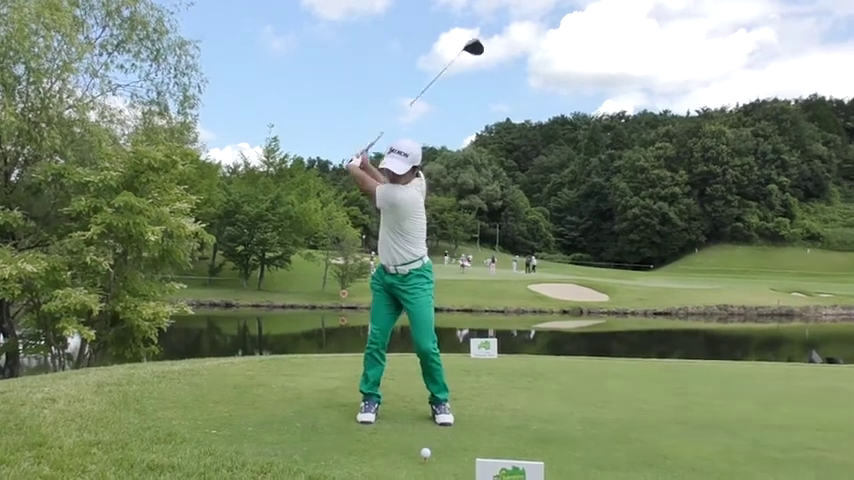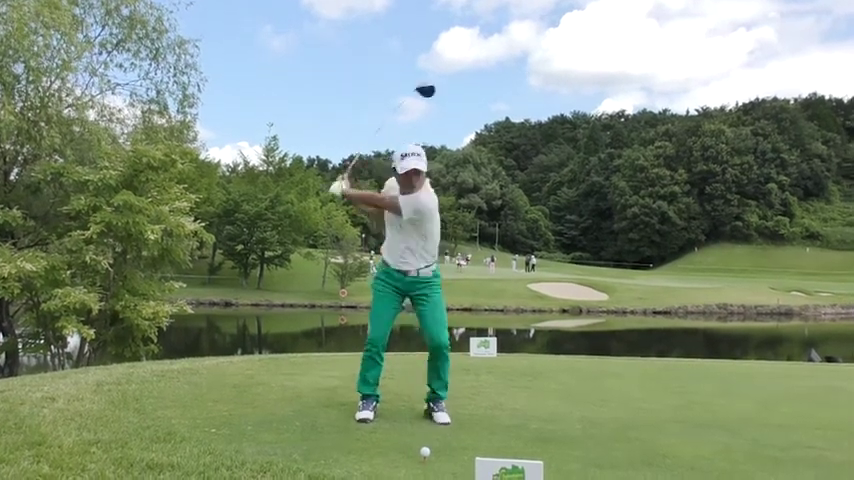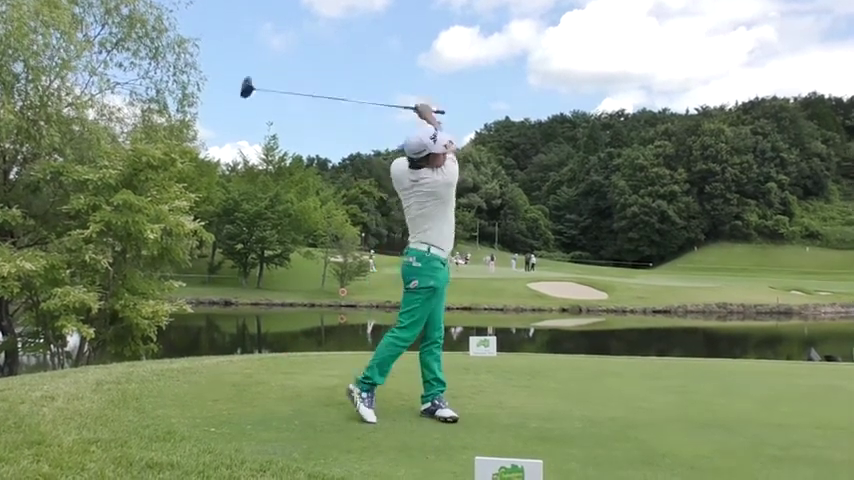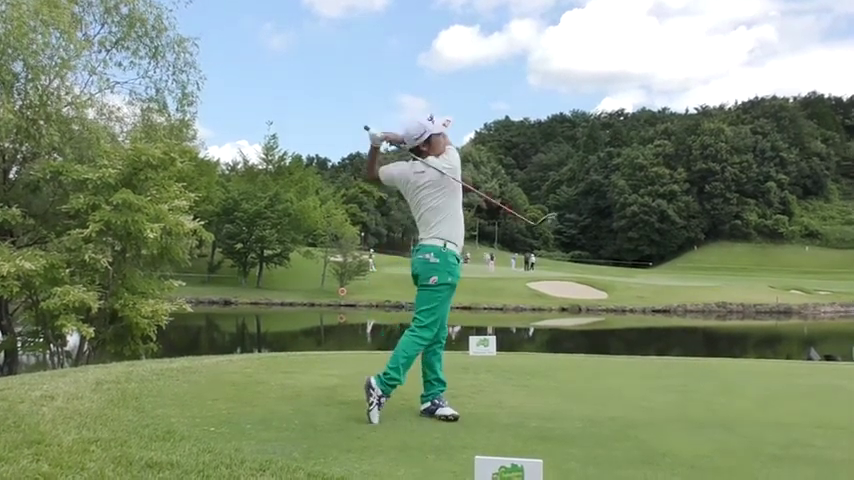
dt=0.4s
person 1, frame 1
left shoulder: (400, 196)
right shoulder: (417, 181)
left elbow: (369, 184)
right elbow: (382, 182)
left wrist: (354, 167)
right wrist: (366, 165)
left hip: (414, 277)
right hip: (386, 274)
left knee: (425, 344)
right knee: (376, 339)
left ankle: (440, 401)
right ankle: (370, 398)
person 1, frame 2
left shoulder: (425, 198)
right shoulder: (399, 189)
left elbow: (383, 201)
left wrist: (349, 192)
left hip: (425, 278)
right hip: (391, 274)
left knee: (440, 340)
right knee: (376, 339)
left ankle: (437, 400)
right ankle: (368, 398)
person 1, frame 3
left shoulder: (400, 169)
right shoulder: (444, 177)
right elbow: (451, 152)
left wrist: (429, 123)
right wrist: (431, 118)
left hip: (424, 261)
right hip: (427, 264)
left knee: (433, 336)
right knee: (405, 330)
left ankle: (433, 398)
right ankle: (364, 386)
person 1, frame 4
left shoulder: (404, 170)
right shoulder: (448, 164)
left elbow: (370, 174)
right elbow: (447, 145)
left wrist: (375, 145)
right wrist: (400, 138)
left hip: (427, 255)
right hip: (441, 257)
left knee: (435, 334)
right knee: (423, 327)
left ankle: (432, 397)
right ankle: (383, 383)
